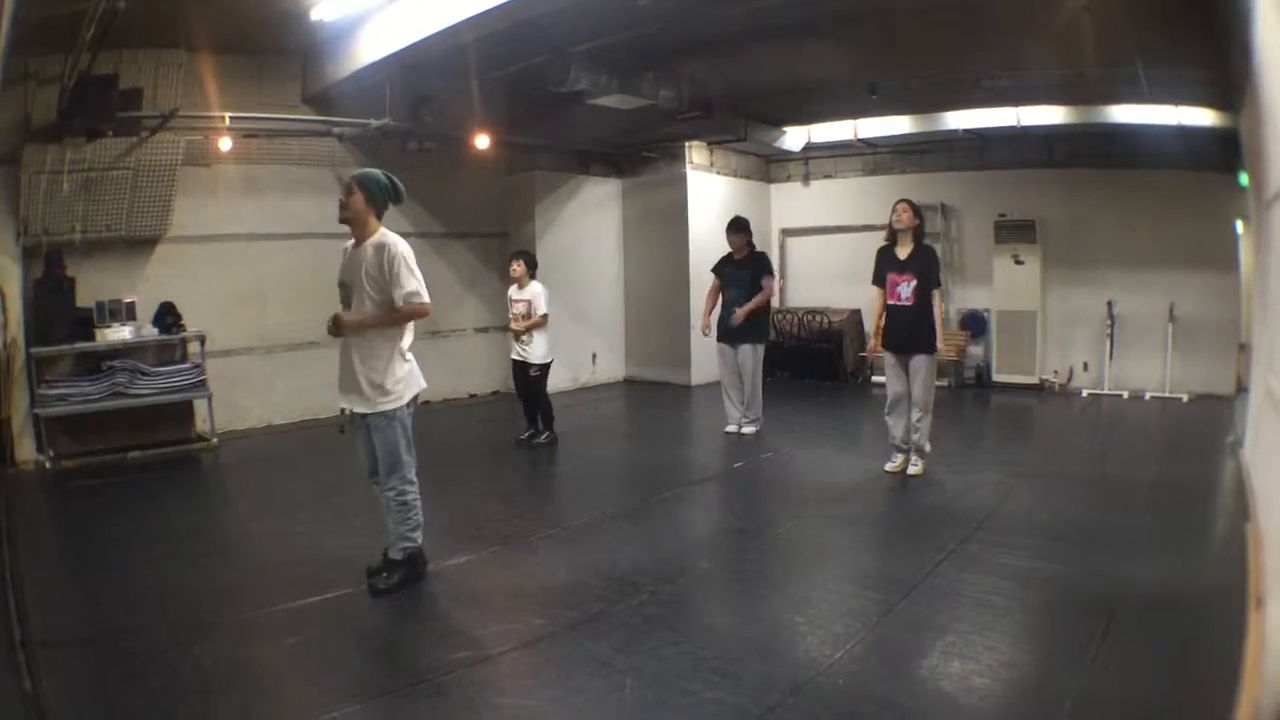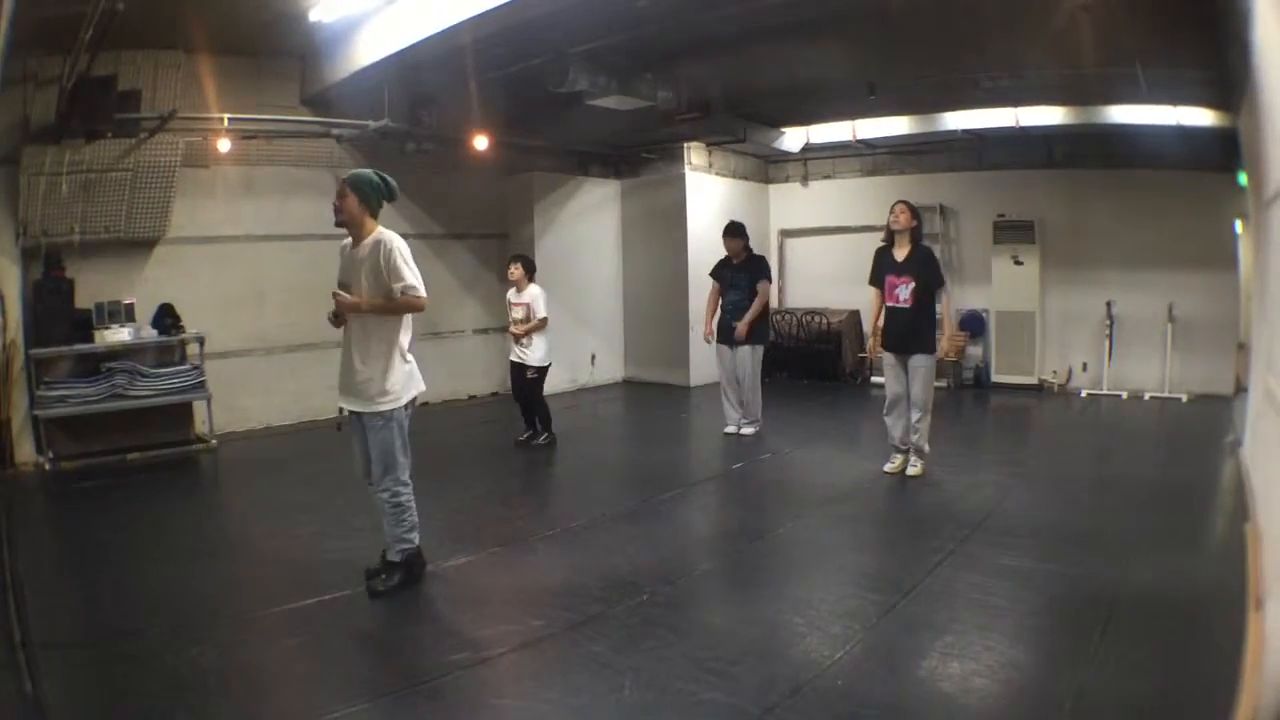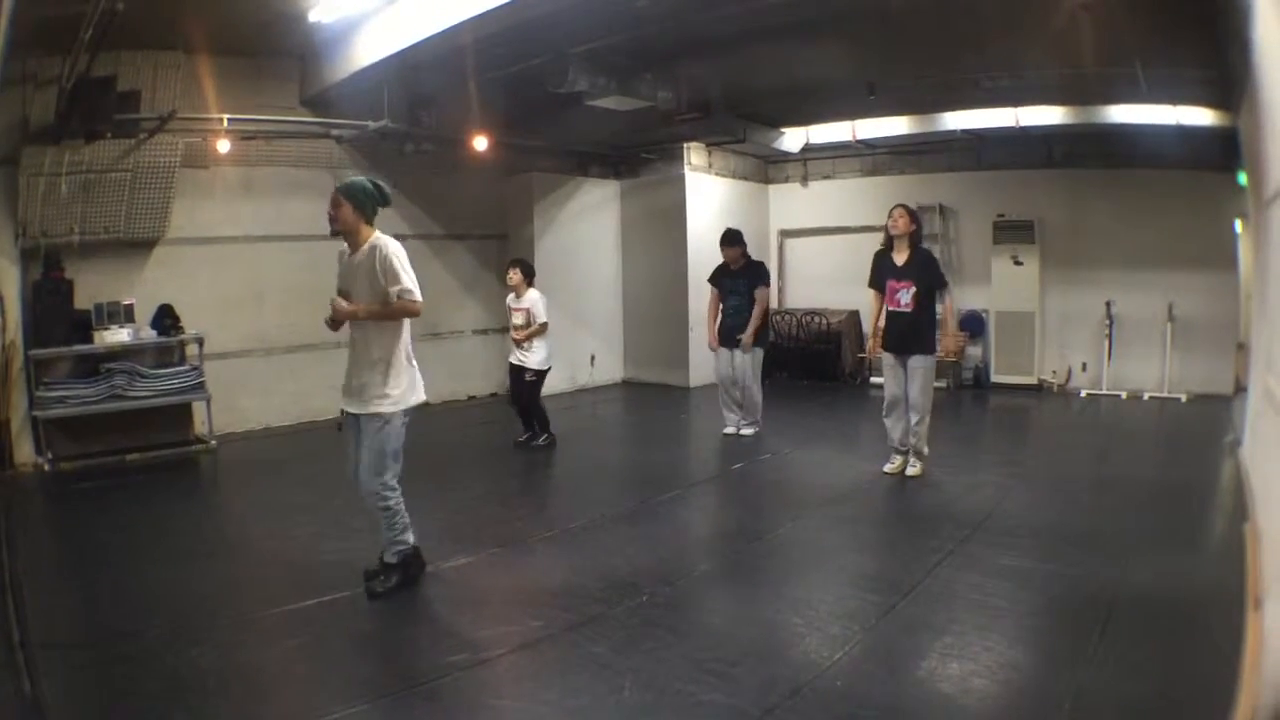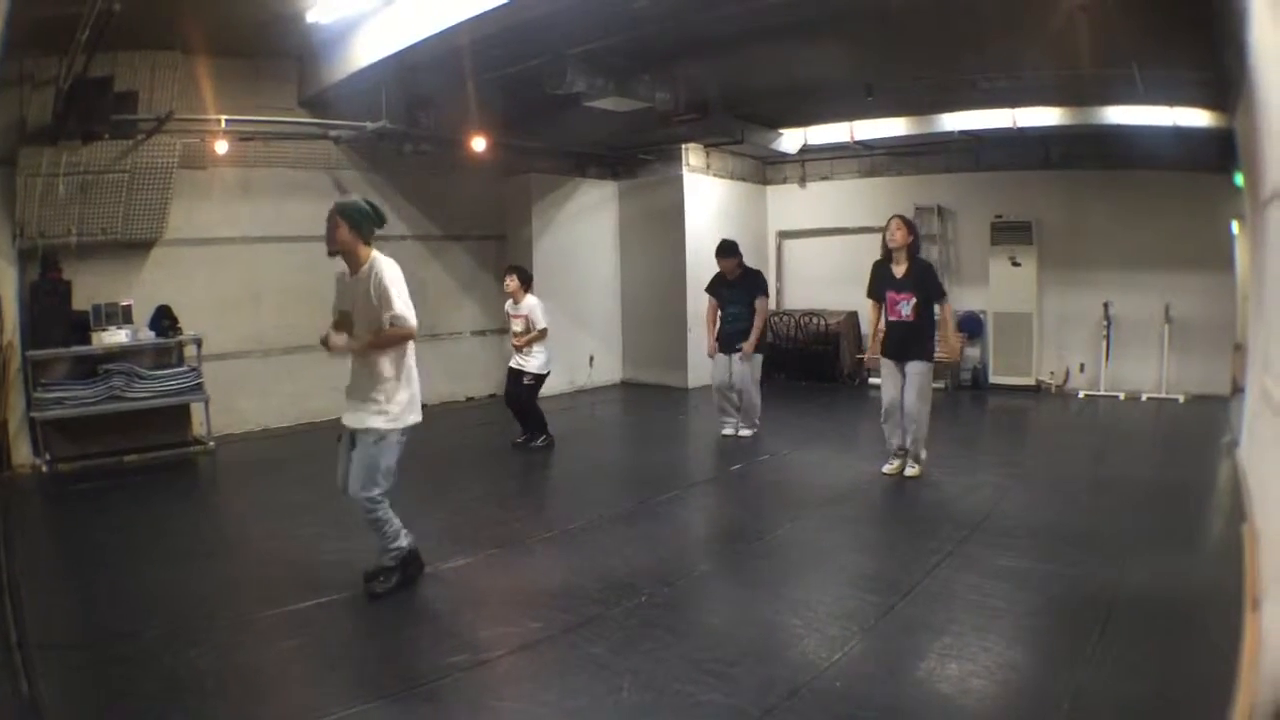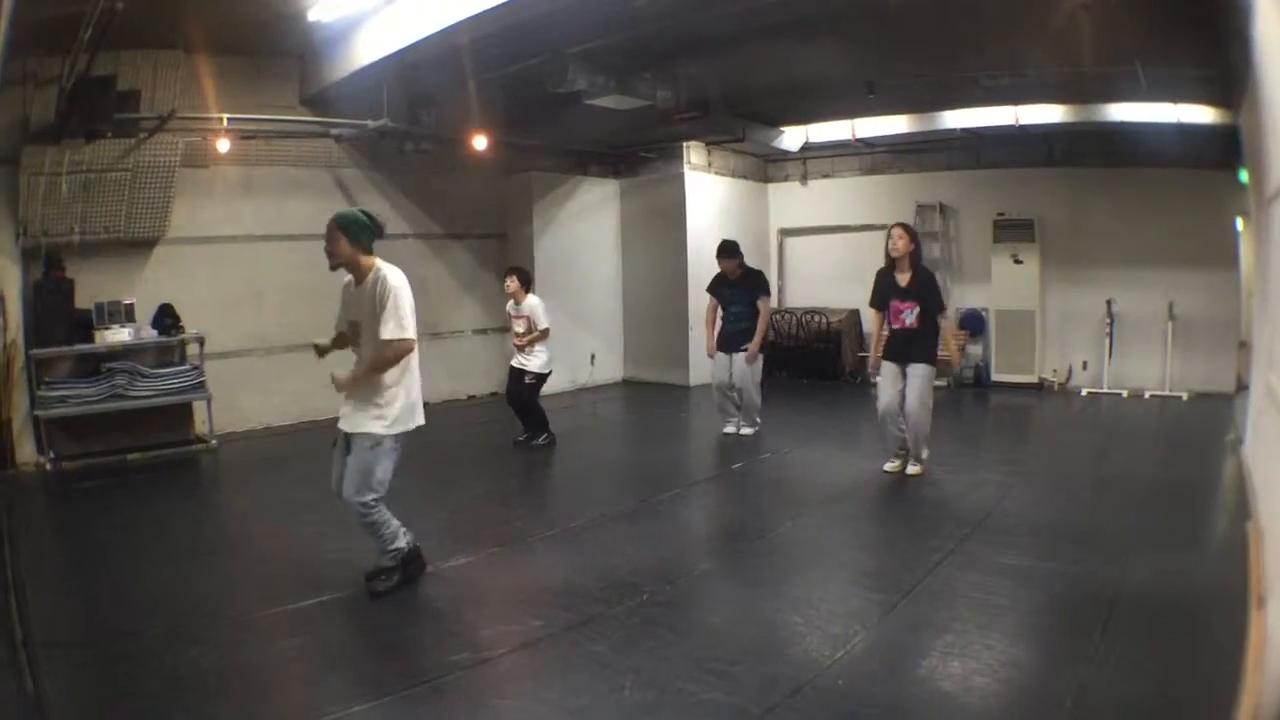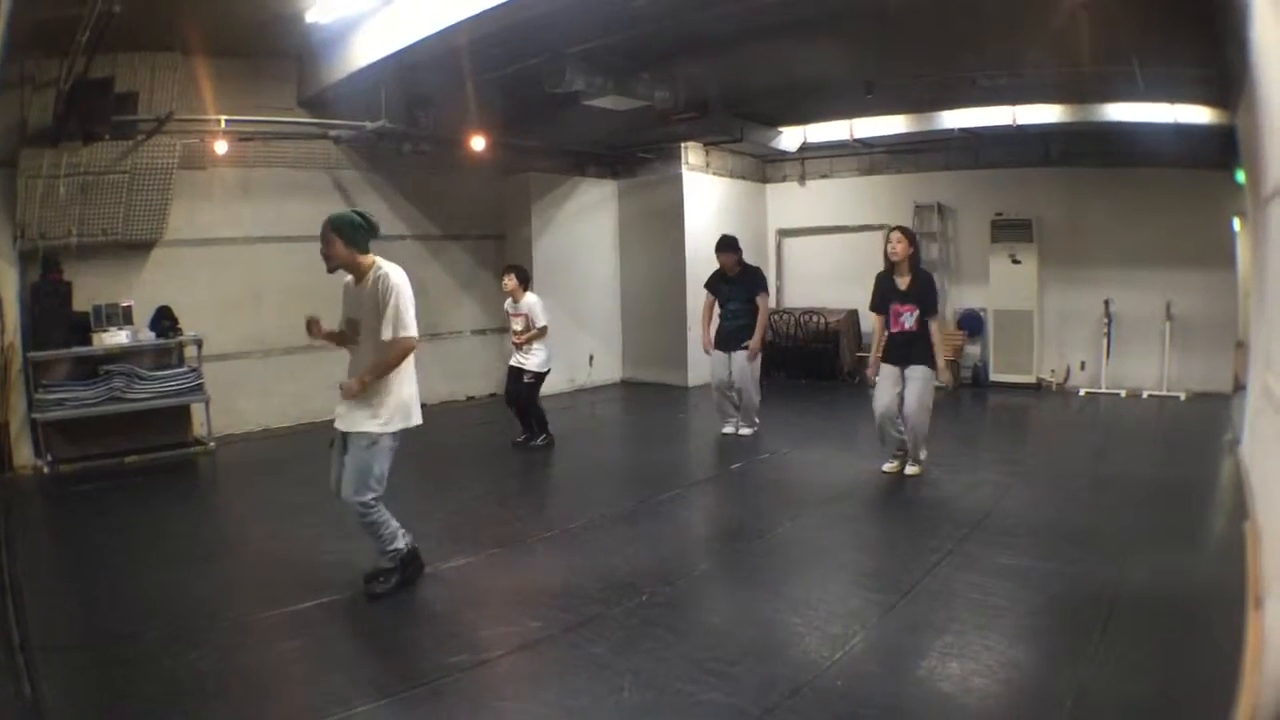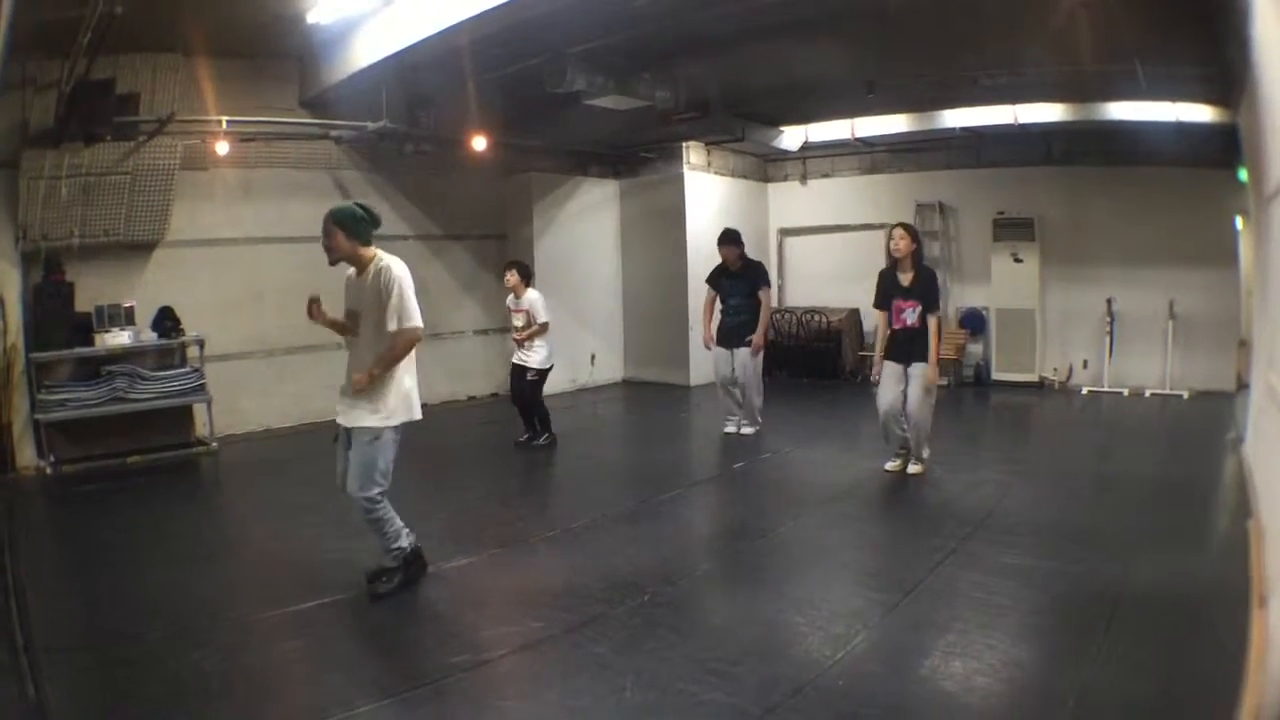
dt=0.1s
person 1, frame 1
left shoulder: (391, 247)
right shoulder: (349, 250)
left elbow: (420, 306)
left wrist: (364, 320)
right wrist: (341, 321)
left hip: (388, 384)
right hip: (358, 383)
left knee: (397, 477)
right knee: (379, 476)
left ankle: (408, 557)
right ankle: (399, 552)
person 1, frame 2
left shoulder: (388, 245)
right shoulder: (346, 249)
left elbow: (416, 300)
left wrist: (361, 305)
right wrist: (341, 313)
left hip: (388, 384)
right hip: (358, 383)
left knee: (392, 479)
right knee: (374, 477)
left ankle: (406, 558)
right ankle: (397, 552)
person 1, frame 3
left shoulder: (385, 250)
right shoulder: (345, 256)
left elbow: (412, 304)
left wrist: (356, 312)
right wrist: (337, 314)
left hip: (390, 386)
right hip: (360, 386)
left knee: (377, 481)
right knee: (365, 477)
left ankle: (404, 557)
right ankle: (398, 552)
person 1, frame 4
left shoulder: (382, 271)
right shoulder: (344, 276)
left elbow: (405, 330)
left wrist: (351, 346)
right wrist: (334, 335)
left hip: (389, 403)
right hip: (362, 400)
left knee: (365, 490)
right knee: (352, 485)
left ankle: (402, 558)
right ankle: (396, 554)
person 1, frame 5
left shoulder: (389, 280)
right shoulder: (349, 286)
left elbow: (402, 344)
left wrist: (354, 377)
right wrist: (330, 345)
left hip: (387, 409)
right hip: (360, 405)
left knee: (360, 494)
right knee: (345, 488)
left ankle: (403, 557)
right ankle: (398, 552)
person 1, frame 6
left shoulder: (390, 279)
right shoulder: (349, 285)
left elbow: (406, 342)
left wrist: (363, 380)
right wrist: (324, 334)
left hip: (383, 409)
right hip: (356, 405)
left knee: (359, 494)
right knee: (343, 488)
left ankle: (402, 557)
right ankle: (396, 553)
person 1, frame 7
left shoulder: (391, 271)
right shoulder: (352, 277)
left elbow: (412, 331)
left wrist: (372, 373)
right wrist: (325, 320)
left hip: (384, 404)
right hip: (356, 401)
left knee: (365, 490)
right knee: (352, 484)
left ankle: (405, 556)
right ankle: (400, 553)
person 2, frame 1
left shoulder: (926, 254)
right shoulder: (884, 254)
left elbow: (937, 297)
left wrist: (939, 338)
right wrist: (874, 333)
left hip: (920, 339)
right hip: (892, 338)
left knee: (919, 399)
right knee: (895, 397)
left ankle: (918, 454)
right ankle: (899, 451)
person 2, frame 2
left shoulder: (924, 254)
right shoulder: (881, 254)
left elbow: (941, 294)
left wrist: (947, 334)
right wrist: (871, 331)
left hip: (920, 339)
right hip: (892, 338)
left knee: (919, 400)
right knee: (895, 397)
left ankle: (917, 454)
right ankle: (899, 451)
person 2, frame 3
left shoulder: (924, 258)
right shoulder: (881, 258)
left elbow: (944, 295)
left wrist: (950, 332)
left hip: (921, 342)
right hip: (892, 341)
left knee: (917, 401)
right knee: (892, 399)
left ankle: (916, 455)
right ankle: (898, 452)
person 2, frame 4
left shoulder: (923, 268)
right shoulder: (879, 268)
left elbow: (943, 304)
left wrist: (951, 338)
right wrist: (873, 341)
left hip: (919, 348)
right hip: (892, 348)
left knee: (914, 407)
right knee: (890, 405)
left ankle: (915, 457)
right ankle: (897, 454)
person 2, frame 5
left shoulder: (925, 277)
right shoulder: (883, 276)
left elbow: (940, 316)
left wrist: (951, 349)
right wrist: (874, 352)
left hip: (922, 355)
right hip: (893, 354)
left knee: (915, 409)
right knee: (886, 407)
left ankle: (917, 456)
right ankle: (900, 452)
person 2, frame 6
left shoulder: (924, 280)
right shoulder: (882, 280)
left elbow: (933, 323)
right elbow: (879, 322)
left wrist: (941, 363)
right wrist: (873, 358)
left hip: (920, 357)
right hip: (892, 356)
left knee: (914, 411)
right knee: (883, 410)
left ankle: (915, 457)
right ankle: (898, 453)
person 2, frame 7
left shoulder: (927, 276)
right shoulder: (885, 276)
left elbow: (933, 322)
right elbow: (882, 318)
left wrist: (933, 363)
right wrist: (877, 359)
left hip: (920, 355)
right hip: (894, 354)
left knee: (917, 409)
right knee: (886, 408)
left ankle: (917, 456)
right ankle: (900, 452)
person 3, frame 1
left shoulder: (760, 260)
right shoulder: (724, 262)
left elbow: (768, 291)
right elbow: (714, 290)
left wrist: (744, 310)
right wrist: (706, 316)
left hip: (752, 329)
right hip: (726, 328)
left knee: (750, 376)
right knee: (729, 376)
left ankle: (752, 420)
right ankle: (734, 419)
person 3, frame 2
left shoulder: (758, 263)
right shoulder: (722, 265)
left elbow: (763, 295)
right elbow: (714, 294)
left wrist: (746, 322)
right wrist: (708, 323)
left hip: (751, 331)
right hip: (726, 330)
left knee: (748, 378)
right knee: (728, 378)
left ankle: (751, 421)
right ankle: (733, 420)
person 3, frame 3
left shoulder: (757, 269)
right shoulder: (720, 272)
left elbow: (761, 301)
right elbow: (714, 301)
left wrist: (749, 332)
right wrist: (711, 332)
left hip: (750, 335)
right hip: (726, 334)
left knee: (747, 379)
right knee: (724, 378)
left ankle: (750, 421)
right ankle: (732, 420)
person 3, frame 4
left shoulder: (755, 278)
right shoulder: (717, 280)
left elbow: (761, 311)
right elbow: (712, 309)
left wrist: (752, 342)
right wrist: (711, 339)
left hip: (748, 342)
right hip: (725, 340)
left knee: (745, 384)
right knee: (719, 383)
left ankle: (748, 423)
right ankle: (730, 422)
person 3, frame 5
left shoulder: (756, 278)
right shoulder: (719, 281)
left elbow: (764, 311)
right elbow: (712, 309)
left wrist: (756, 342)
right wrist: (710, 339)
left hip: (748, 341)
right hip: (726, 339)
left knee: (744, 383)
right knee: (719, 382)
left ankle: (750, 421)
right ankle: (731, 420)
person 3, frame 6
left shoulder: (754, 275)
right shoulder: (717, 277)
left elbow: (763, 307)
right elbow: (708, 305)
left wrist: (757, 338)
right wrist: (706, 334)
left hip: (747, 339)
right hip: (723, 337)
left knee: (744, 382)
right knee: (719, 381)
left ankle: (749, 421)
right ankle: (730, 421)
person 3, frame 7
left shoulder: (756, 269)
right shoulder: (719, 272)
left elbow: (765, 302)
right elbow: (710, 301)
left wrist: (760, 333)
right wrist: (707, 330)
left hip: (748, 335)
right hip: (725, 333)
left knee: (747, 379)
right knee: (723, 378)
left ankle: (751, 421)
right ankle: (732, 420)
person 4, frame 1
left shoulder: (537, 289)
right shoulder: (512, 291)
left elbow: (543, 318)
left wrist: (523, 326)
right wrist: (512, 326)
left hip: (537, 353)
right hip: (518, 352)
left knee: (538, 392)
right knee: (523, 392)
left ankle: (549, 431)
right ankle: (532, 428)
person 4, frame 2
left shoulder: (535, 292)
right shoulder: (510, 294)
left elbow: (542, 321)
left wrist: (522, 329)
right wrist: (512, 329)
left hip: (536, 355)
right hip: (517, 354)
left knee: (534, 395)
right knee: (519, 395)
left ankle: (547, 432)
right ankle: (531, 429)
person 4, frame 3
left shoulder: (535, 297)
right shoulder: (510, 299)
left elbow: (543, 326)
left wrist: (523, 335)
right wrist: (513, 334)
left hip: (535, 358)
right hip: (517, 357)
left knee: (530, 398)
right knee: (516, 396)
left ankle: (546, 434)
right ankle: (530, 430)
person 4, frame 4
left shoulder: (533, 303)
right shoulder: (508, 305)
left elbow: (542, 331)
left wrist: (523, 341)
right wrist: (513, 340)
left hip: (535, 362)
right hip: (518, 361)
left knee: (527, 401)
right knee: (511, 399)
left ankle: (544, 435)
right ankle: (528, 432)
person 4, frame 5
left shoulder: (534, 303)
right shoulder: (510, 306)
left elbow: (545, 331)
left wrist: (525, 340)
right wrist: (515, 340)
left hip: (537, 361)
right hip: (520, 360)
left knee: (528, 399)
right knee: (512, 397)
left ankle: (546, 433)
right ankle: (530, 430)
person 4, frame 6
left shoulder: (532, 301)
right shoulder: (508, 304)
left elbow: (543, 329)
left wrist: (524, 339)
right wrist: (514, 338)
left hip: (536, 360)
right hip: (518, 359)
left knee: (527, 399)
right knee: (511, 397)
left ankle: (545, 434)
right ankle: (528, 431)
person 4, frame 7
left shoulder: (534, 297)
right shoulder: (510, 300)
left elbow: (544, 325)
left wrist: (525, 335)
right wrist: (515, 335)
left hip: (538, 357)
right hip: (520, 357)
left knee: (532, 397)
right knee: (517, 396)
left ankle: (547, 433)
right ankle: (531, 430)
